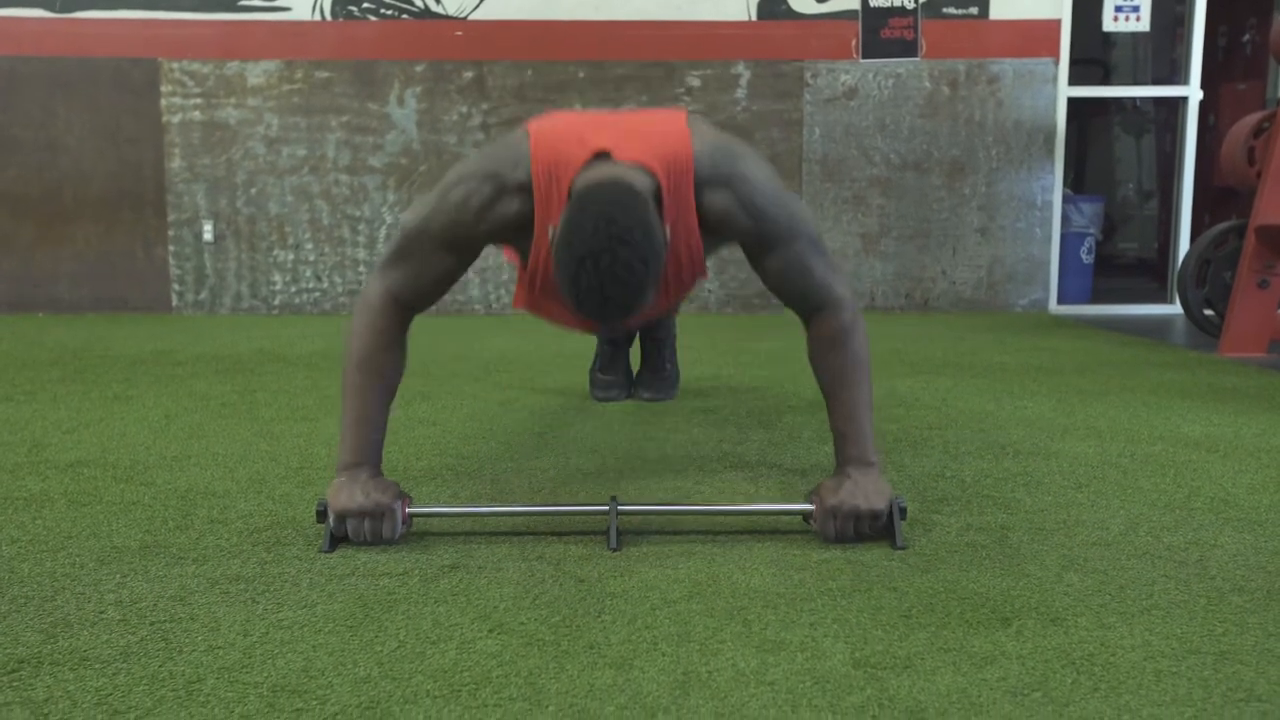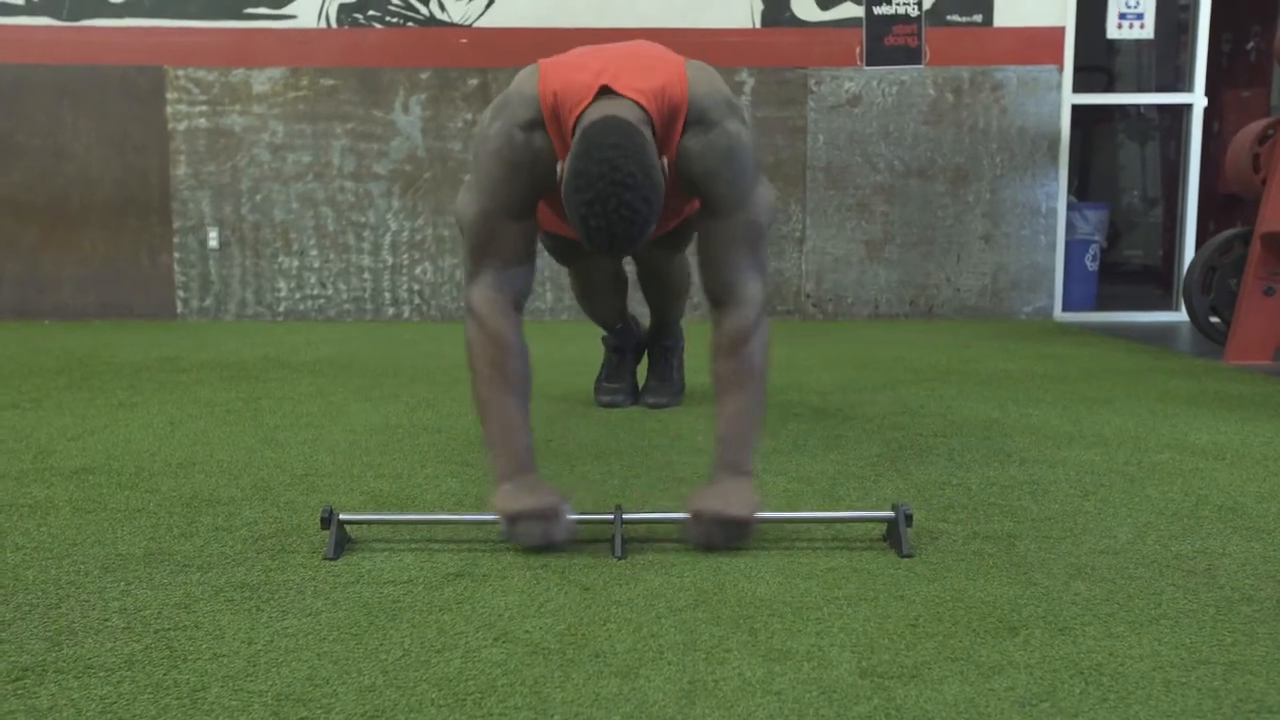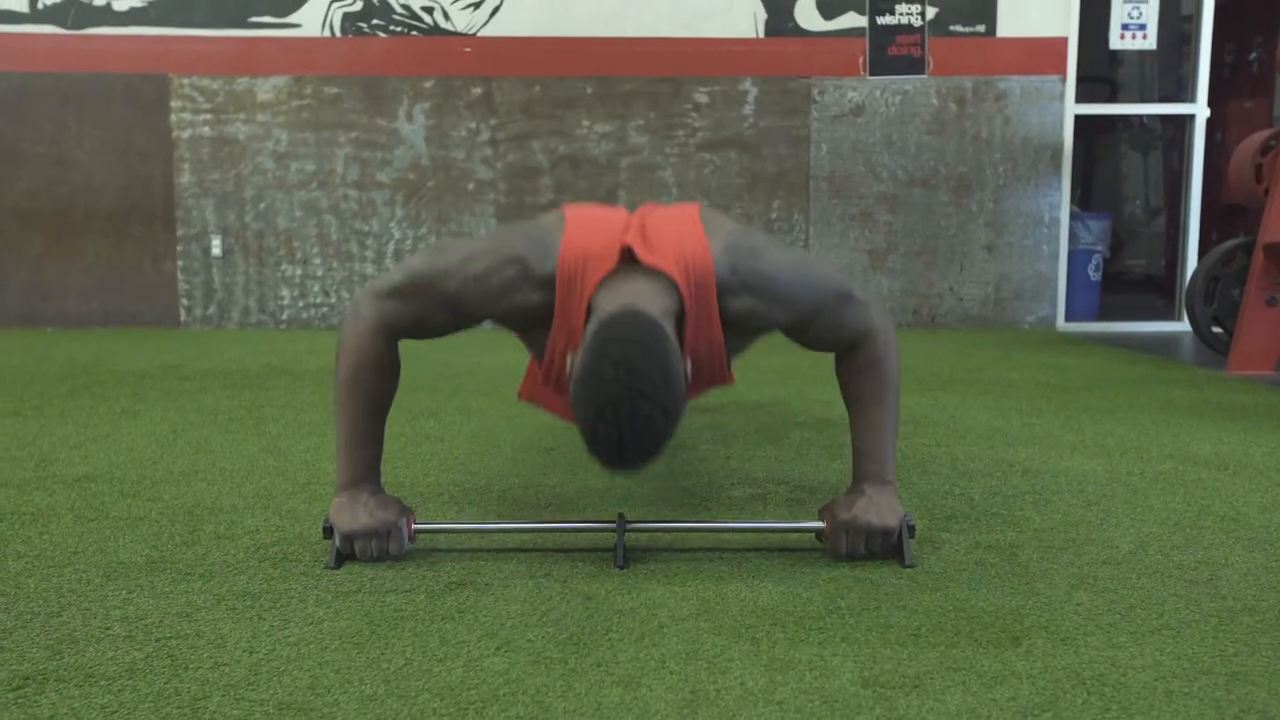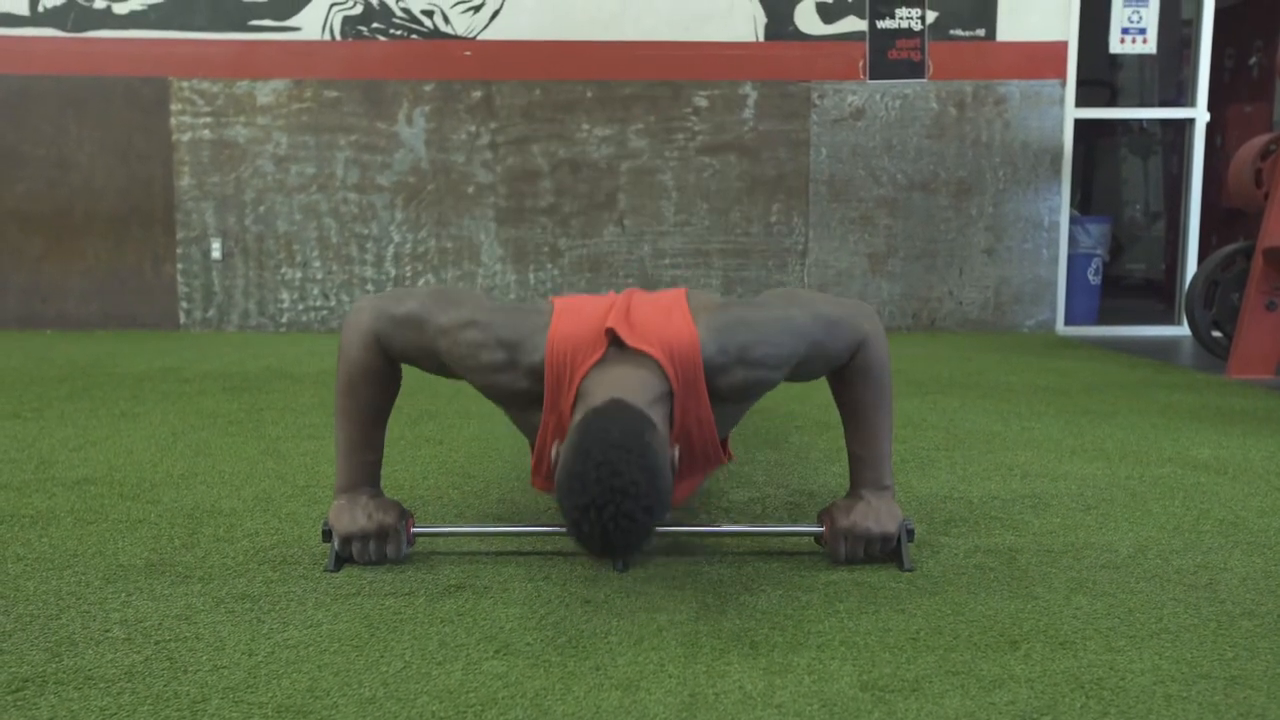
dt=0.5s
person 1, frame 1
left shoulder: (725, 183)
right shoulder: (498, 187)
left elbow: (829, 304)
right elbow: (386, 299)
left wrist: (859, 463)
right wrist: (356, 467)
left hip: (668, 226)
right hip: (550, 215)
left ankle: (657, 336)
right ankle: (612, 341)
person 1, frame 2
left shoulder: (712, 133)
right shoulder: (516, 134)
left elbow: (739, 301)
right elbow: (492, 299)
left wrist: (735, 471)
right wrist: (514, 473)
left hip: (674, 136)
left ankle: (665, 340)
right ankle: (621, 338)
person 1, frame 3
left shoulder: (736, 285)
right shoulder: (529, 278)
left elbow: (869, 330)
right elbow: (370, 314)
left wrist: (875, 479)
right wrist: (355, 483)
person 1, frame 4
left shoulder: (723, 356)
right shoulder: (522, 362)
left elbow: (863, 332)
right elbow: (365, 323)
left wrist: (874, 490)
right wrist: (354, 491)
